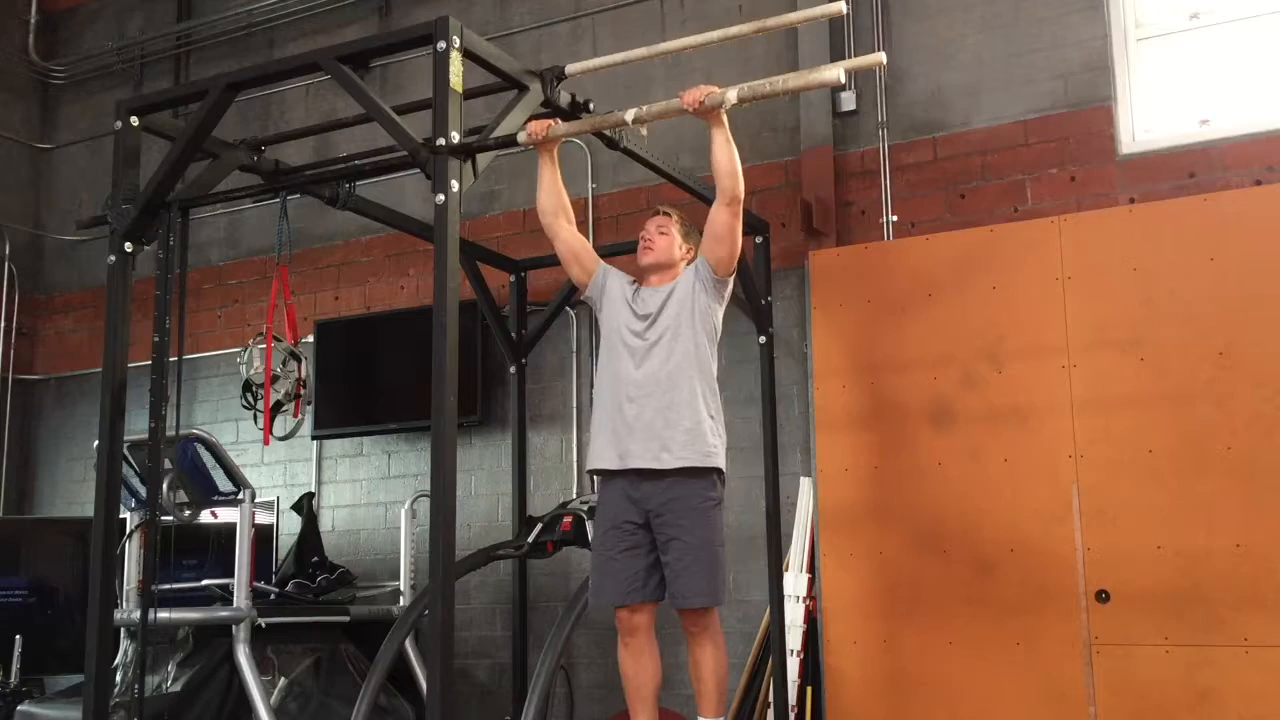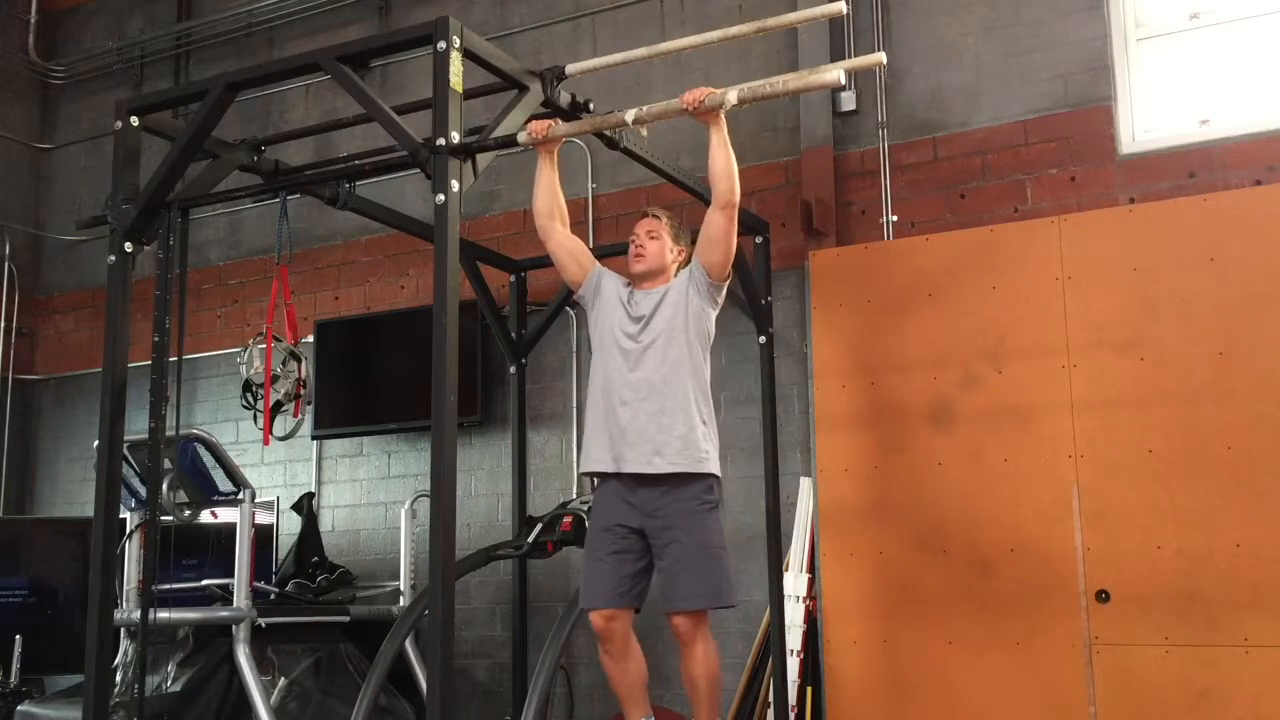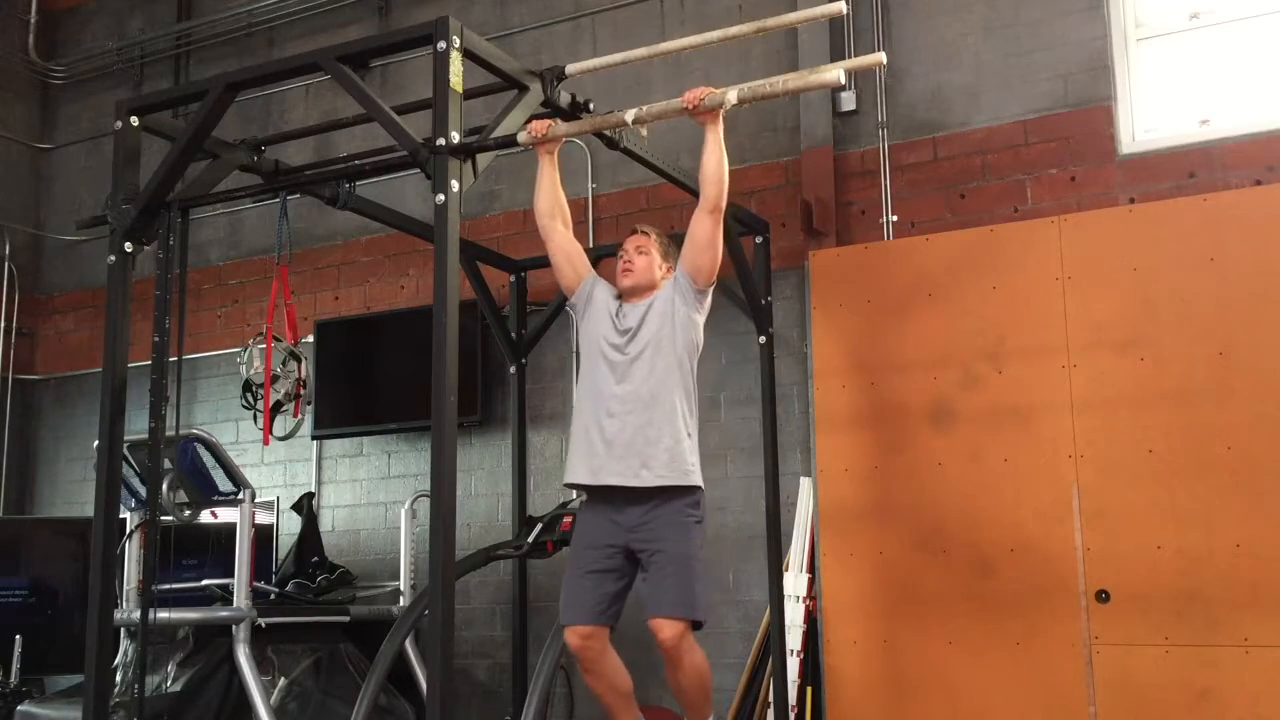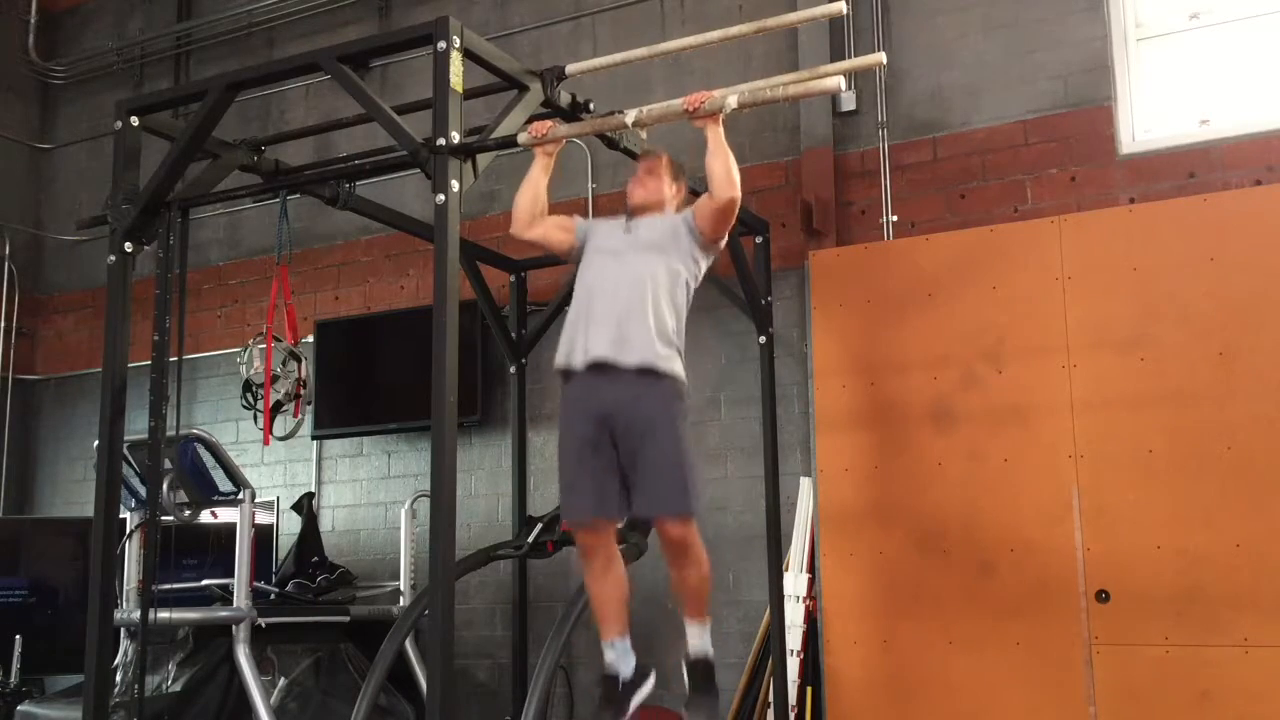
dt=0.4s
person 1, frame 1
left shoulder: (703, 286)
right shoulder: (610, 292)
left elbow: (730, 199)
right elbow: (558, 225)
left wrist: (716, 121)
right wrist: (548, 154)
left hip: (687, 472)
right hip: (620, 476)
left knee: (698, 617)
right knee: (631, 618)
person 1, frame 2
left shoulder: (696, 291)
right shoulder: (602, 294)
left elbow: (726, 205)
right elbow: (551, 225)
left wrist: (714, 124)
right wrist: (546, 155)
left hip: (683, 481)
right hip: (617, 483)
left knee: (687, 623)
right knee: (607, 621)
person 1, frame 3
left shoulder: (681, 303)
right shoulder: (593, 305)
left elbow: (711, 207)
right elbow: (553, 227)
left wrist: (712, 126)
right wrist: (548, 156)
left hip: (667, 495)
right hip: (602, 500)
left knee: (671, 632)
right knee: (582, 637)
person 1, frame 4
left shoulder: (687, 227)
right shoulder: (598, 231)
left elbow: (727, 195)
right elbow: (522, 226)
left wrist: (711, 128)
right wrist: (544, 158)
left hip: (650, 380)
right hip: (585, 384)
left knee: (676, 529)
right knee: (591, 531)
left ankle: (699, 653)
right ankle: (623, 666)
